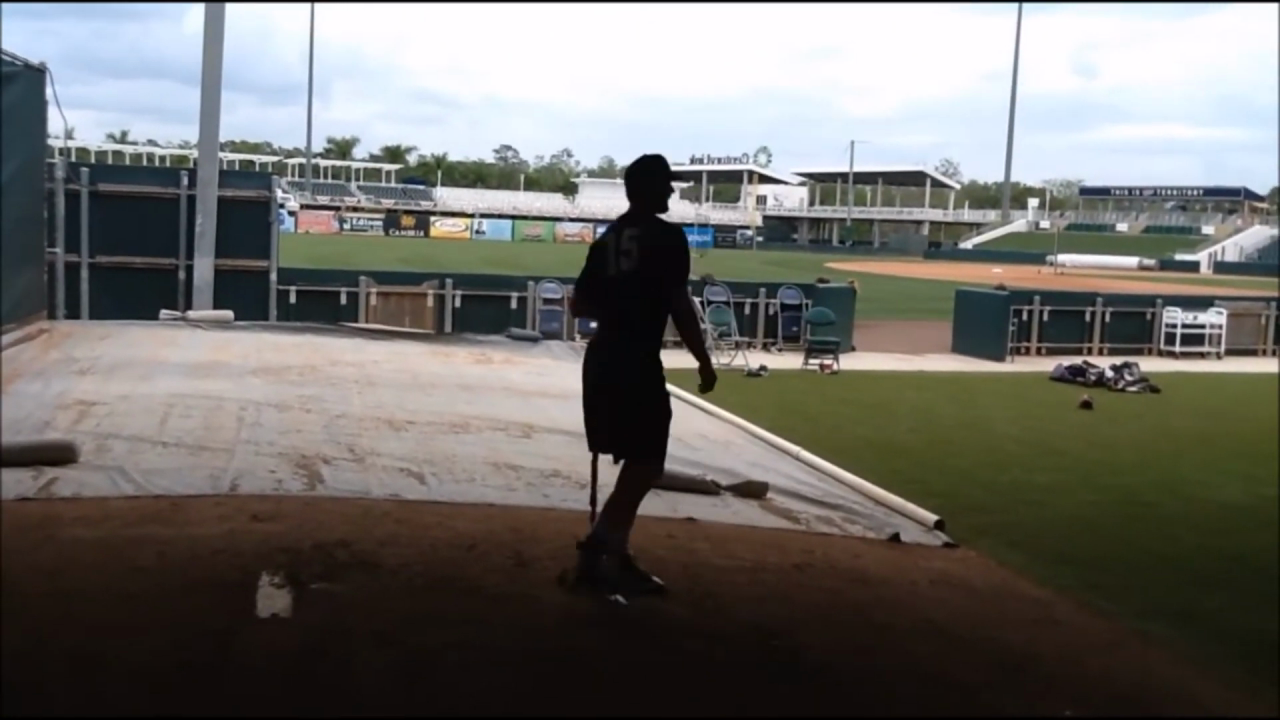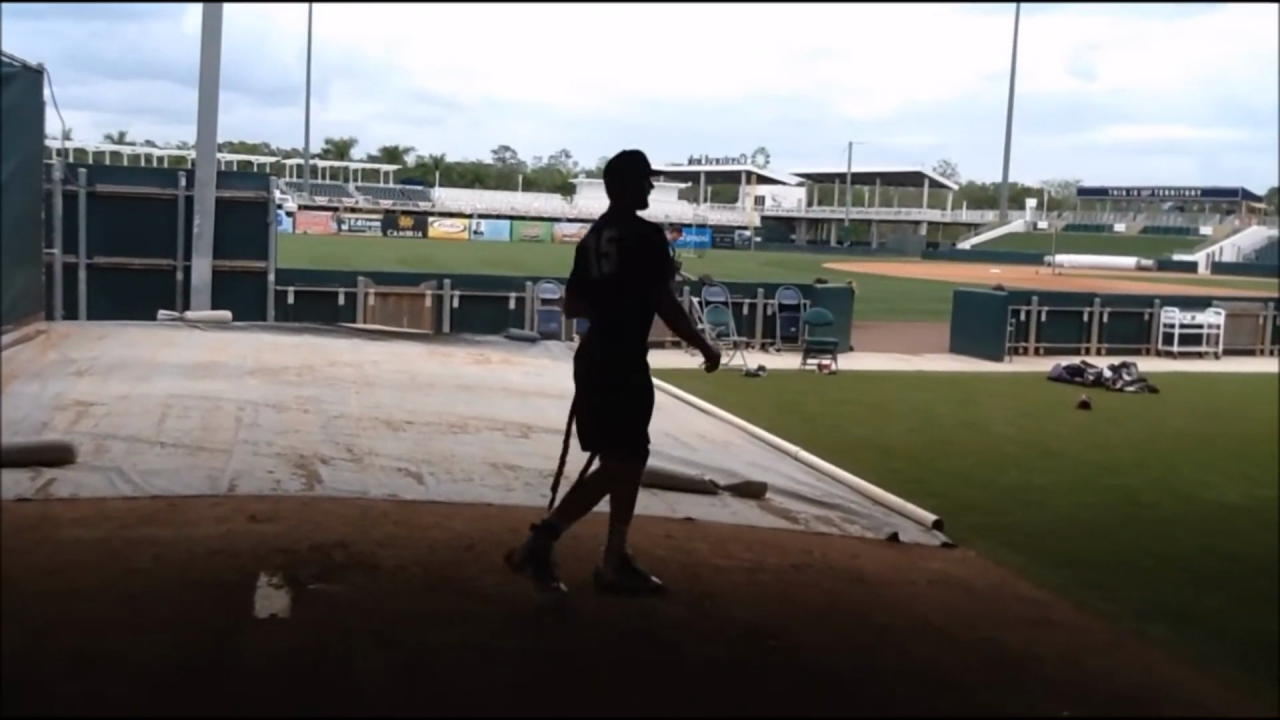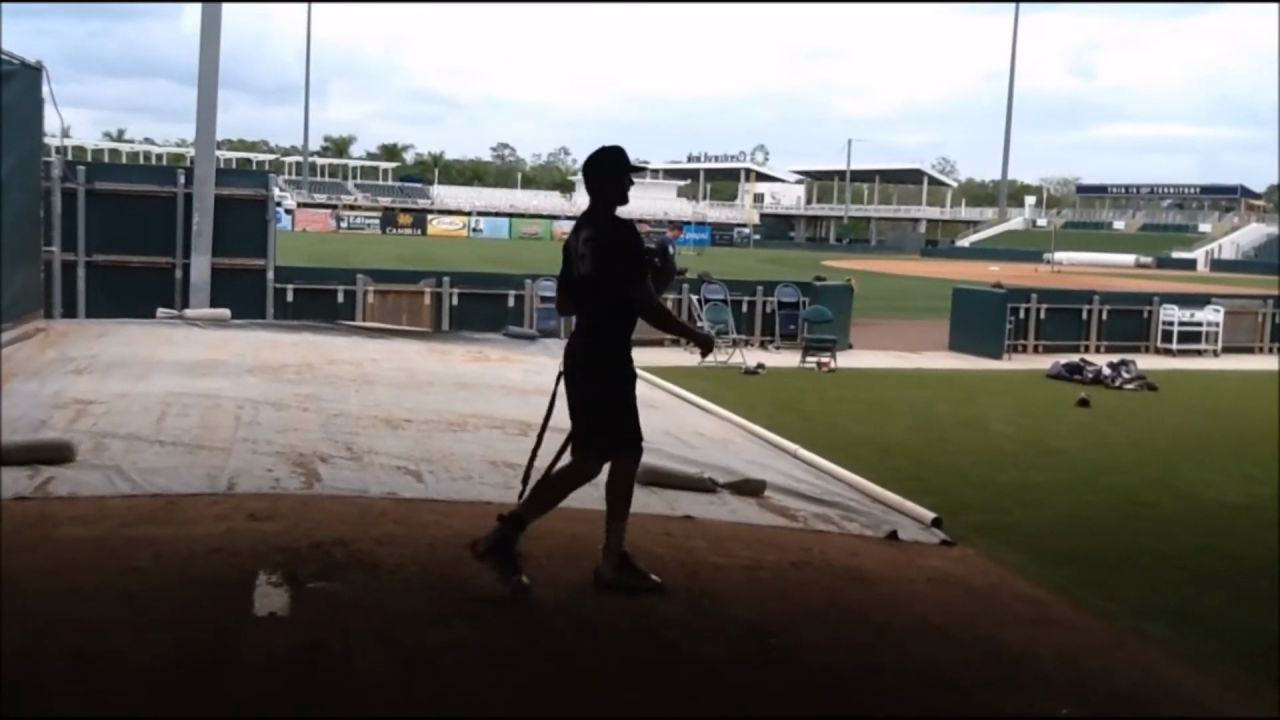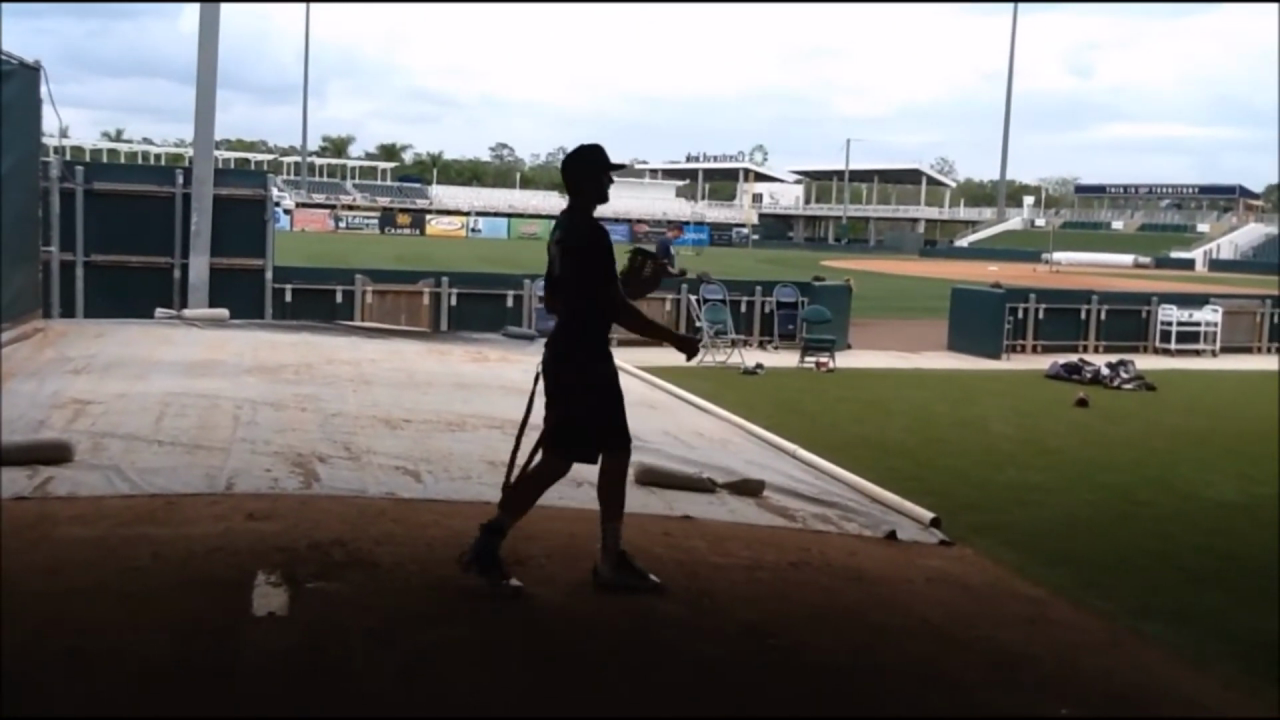
dt=0.1s
person 1, frame 1
left shoulder: (607, 239)
right shoulder: (668, 237)
left elbow: (580, 305)
right elbow: (680, 308)
right wrist: (705, 361)
left hip: (602, 356)
right hip: (636, 362)
left knee: (639, 461)
right knee: (644, 463)
left ankle: (615, 558)
right ankle: (594, 553)
person 1, frame 2
left shoulder: (592, 238)
right shoulder: (646, 235)
left elbow: (573, 305)
right elbow: (666, 306)
right wrist: (704, 347)
left hip: (593, 356)
right hip: (623, 362)
left knee: (628, 460)
right knee: (621, 463)
left ankle: (615, 560)
right ankle: (539, 543)
person 1, frame 3
left shoulder: (580, 232)
right shoulder: (621, 233)
left elbow: (564, 302)
right elbow: (646, 303)
right wrist: (693, 336)
left hip: (588, 355)
right hip: (605, 359)
left knee: (626, 453)
right knee: (588, 462)
left ankle: (614, 561)
right ankle: (504, 536)
person 1, frame 4
left shoulder: (564, 231)
right shoulder: (590, 234)
left elbow: (554, 301)
right elbow: (616, 309)
right wrist: (675, 339)
left hip: (569, 355)
right hip: (581, 360)
left knee: (616, 452)
right knee: (556, 460)
left ankle: (612, 558)
right ankle: (487, 545)
